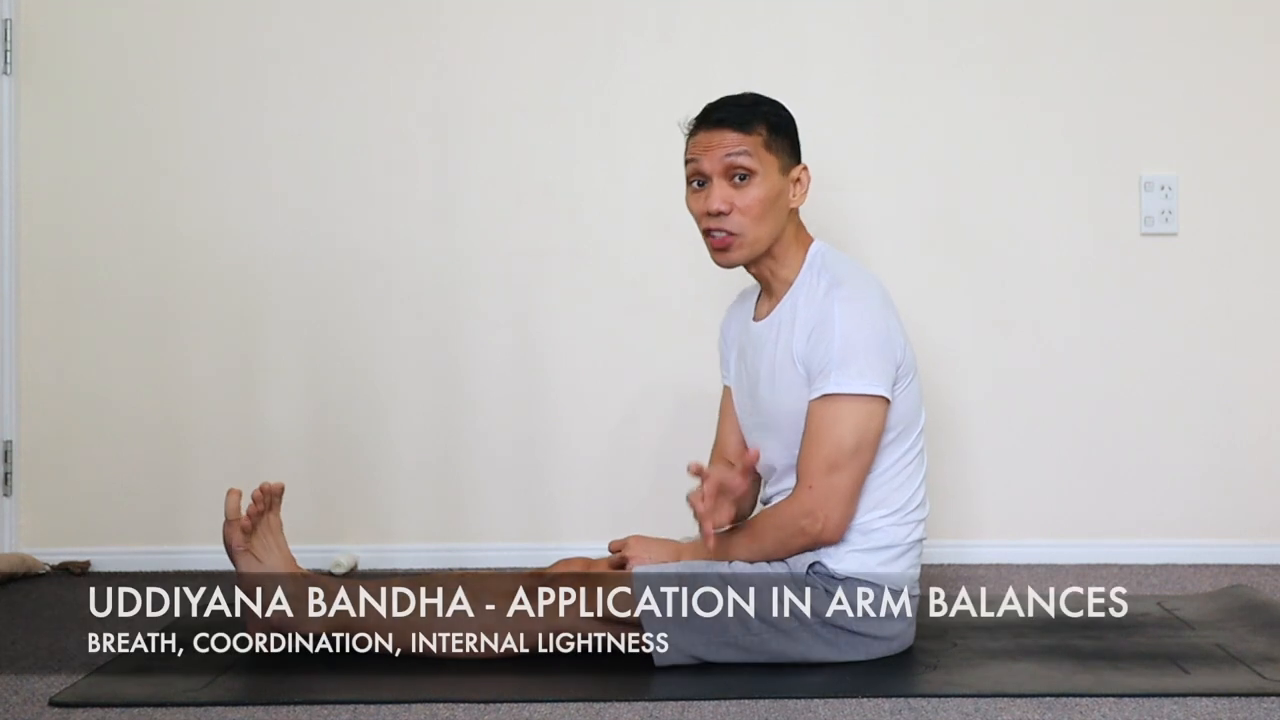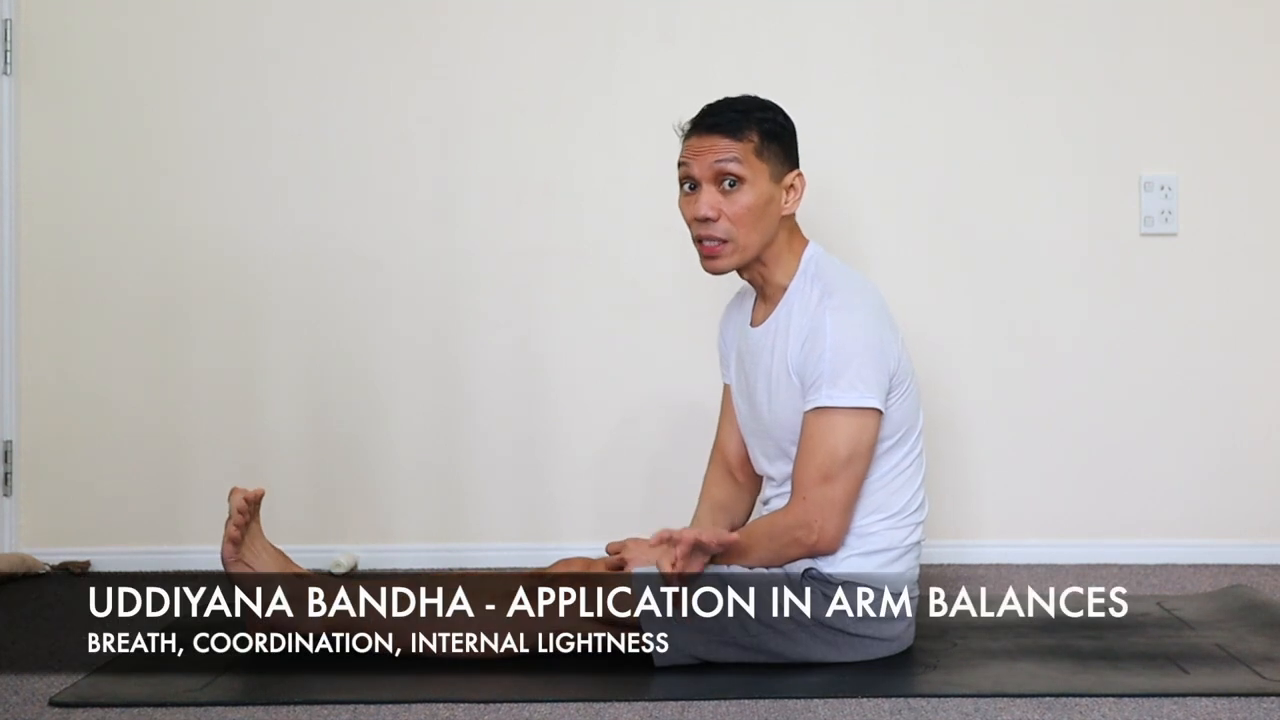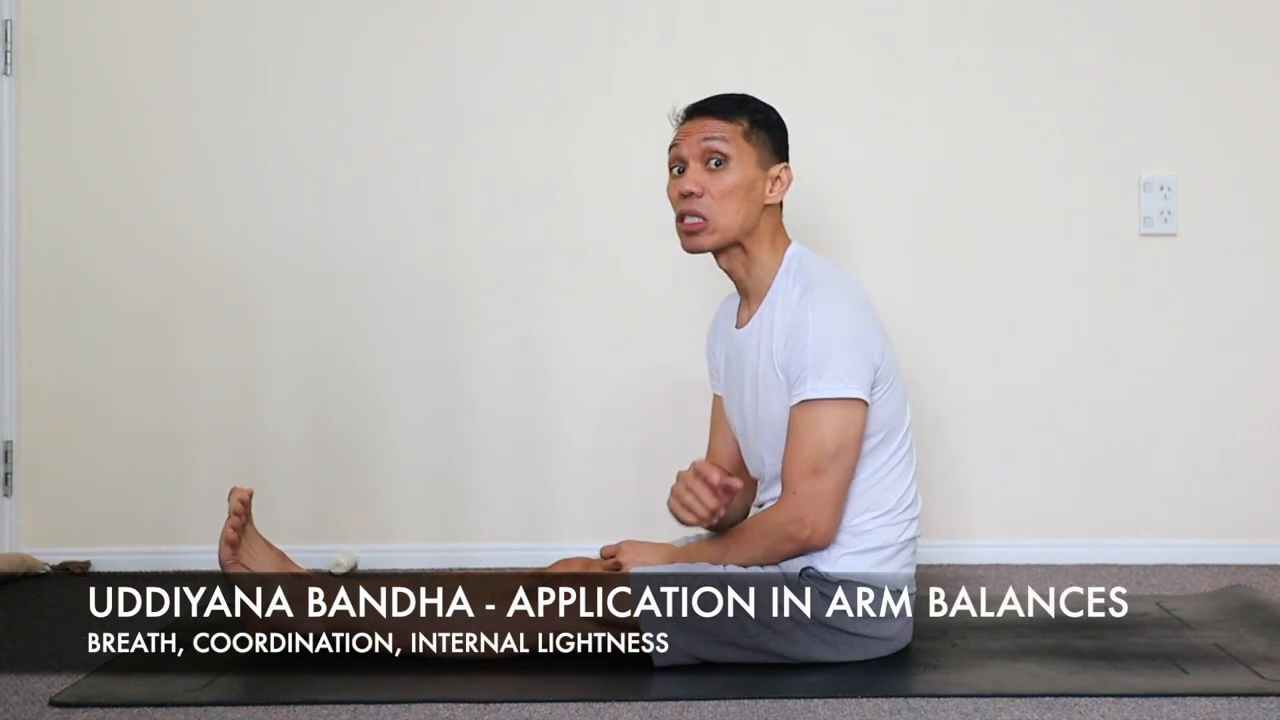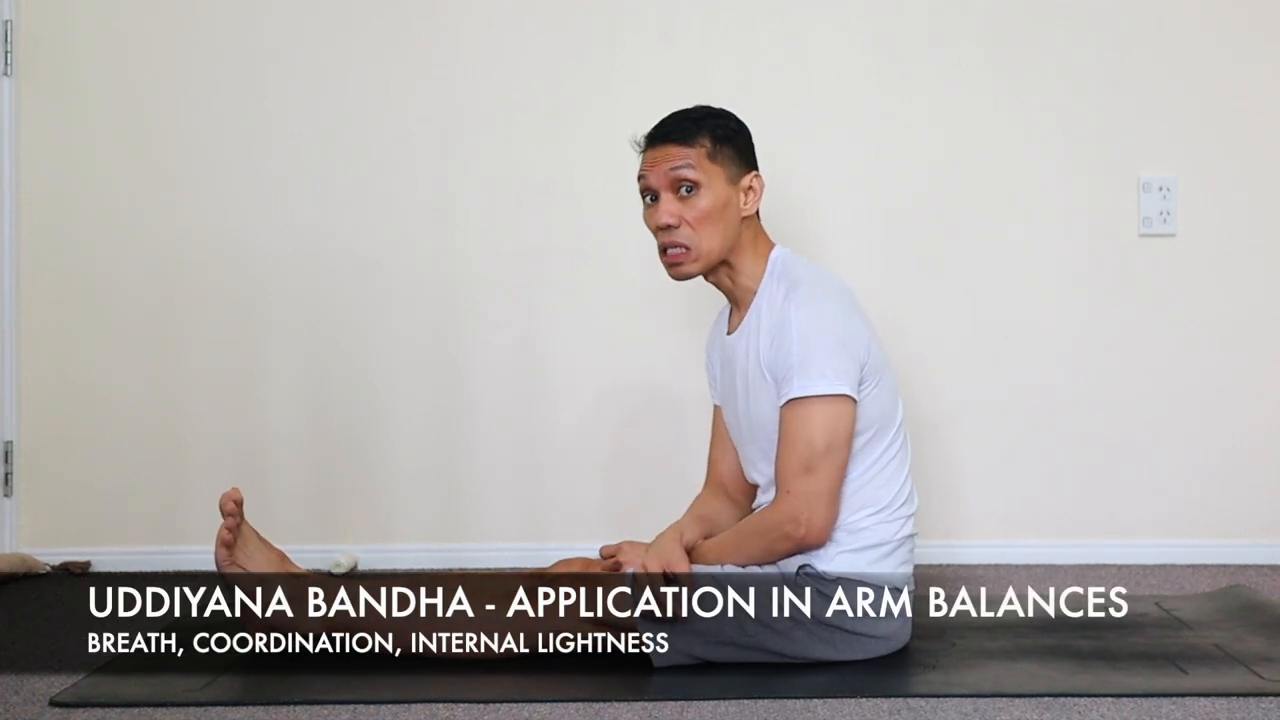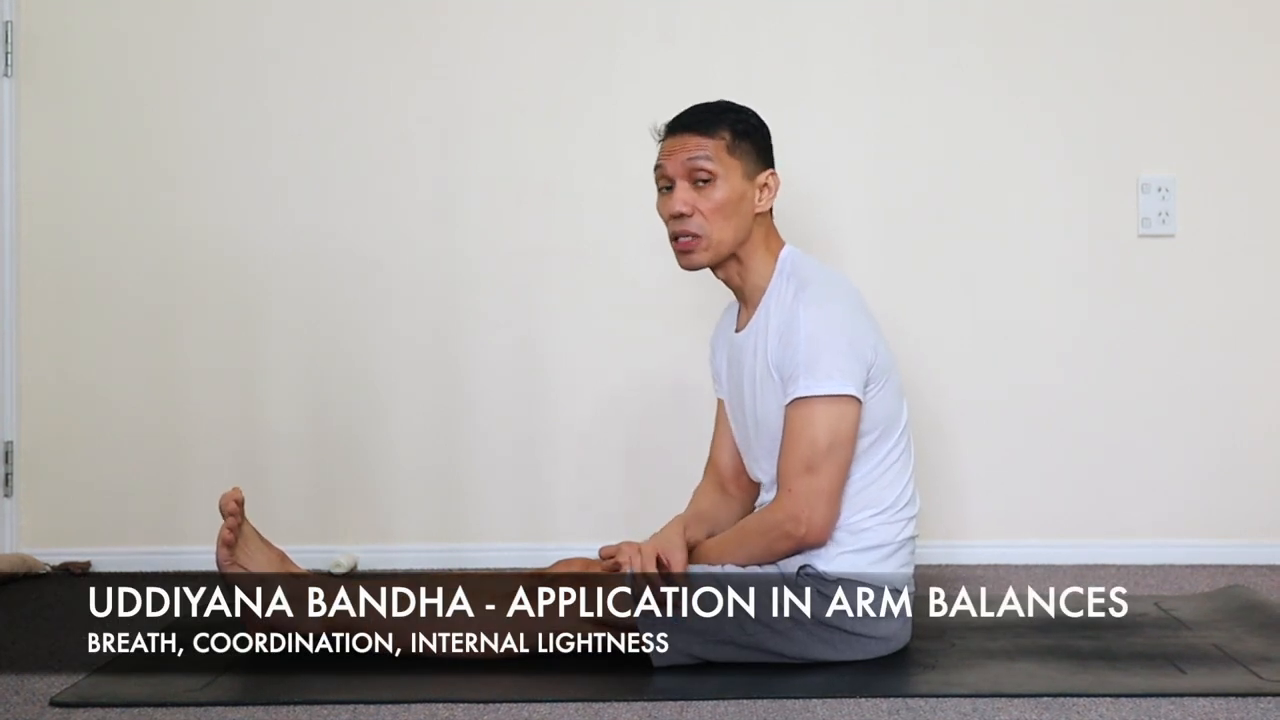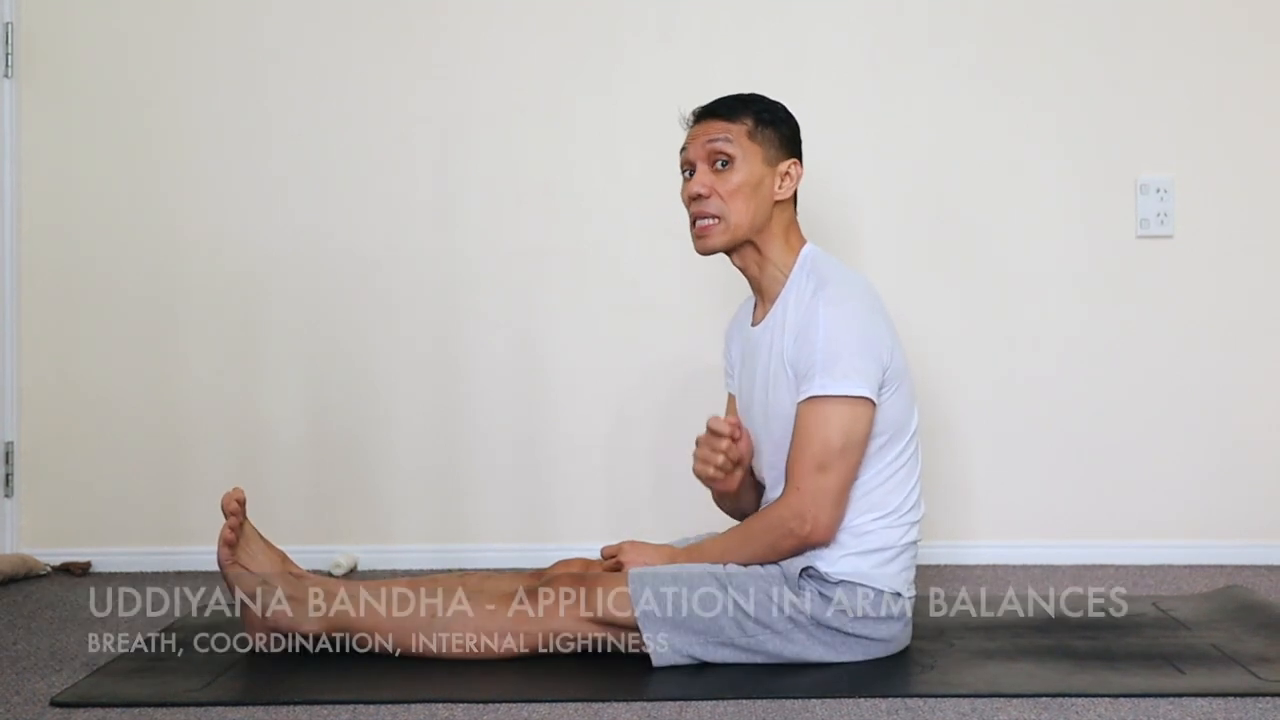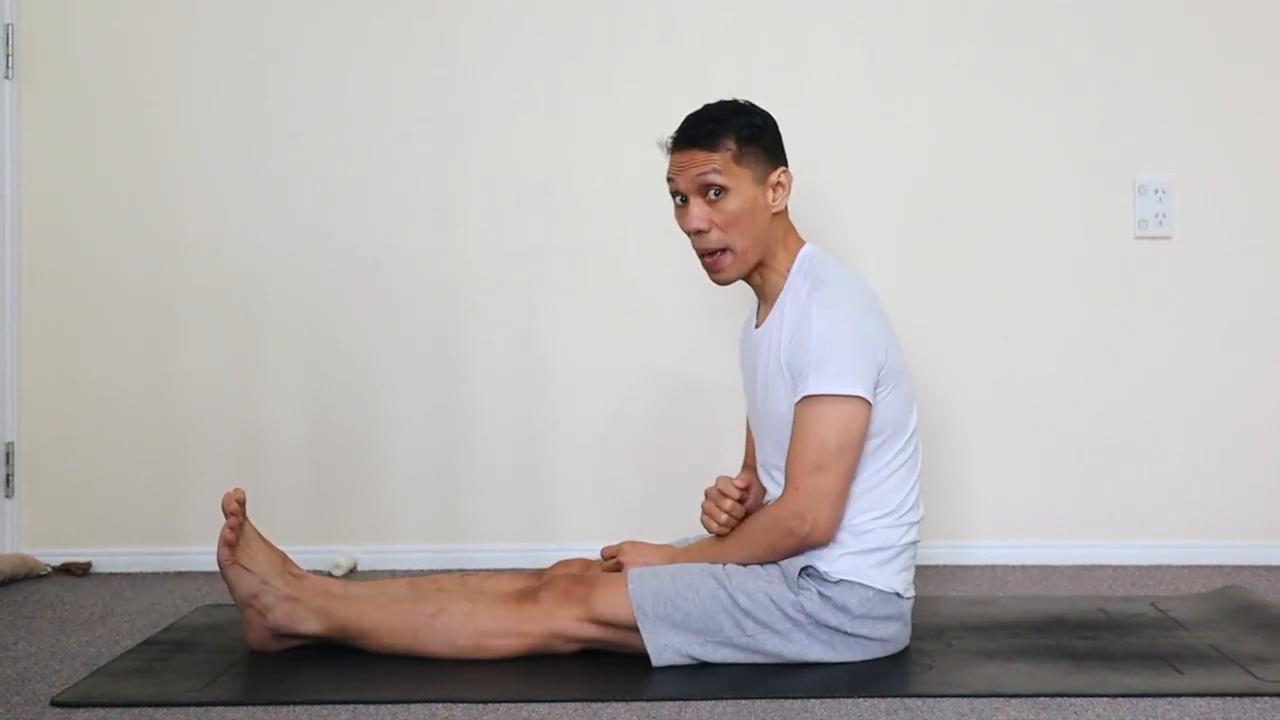
dt=0.7s
person 1, frame 1
left shoulder: (844, 306)
right shoulder: (746, 312)
left elbow: (820, 514)
right elbow: (737, 468)
left wrist: (677, 556)
right wrist: (720, 511)
left hip: (850, 596)
right hip: (800, 566)
left knee: (576, 601)
right knee: (573, 574)
left ankle: (309, 605)
right ankle: (310, 599)
person 1, frame 2
left shoulder: (840, 316)
right shoulder: (744, 311)
left elbow: (816, 526)
right elbow: (735, 469)
left wrist: (667, 558)
right wrist: (698, 541)
left hip: (848, 598)
right hip: (796, 569)
right knee: (574, 578)
person 1, frame 3
left shoulder: (823, 308)
right shoulder: (732, 317)
left elbow: (807, 521)
right elbow: (734, 480)
left wrist: (660, 562)
right wrist: (703, 496)
left hip: (844, 599)
right hip: (798, 573)
right knee: (579, 576)
person 1, frame 4
left shoulder: (807, 308)
right shoulder: (731, 325)
left elbow: (804, 518)
right elbow: (730, 494)
left wrist: (678, 562)
right wrist: (670, 546)
left hip: (844, 597)
right hip: (799, 574)
right knee: (576, 576)
person 1, frame 5
left shoulder: (815, 307)
right shoulder: (736, 322)
left elbow: (804, 519)
right elbow: (733, 488)
left wrist: (681, 562)
right wrist: (675, 536)
left hip: (844, 596)
right hip: (794, 569)
right knee: (575, 574)
person 1, frame 6
left shoulder: (833, 307)
right shoulder: (752, 315)
left elbow: (810, 517)
left wrist: (673, 562)
right wrist: (728, 469)
left hip: (845, 598)
right hip: (803, 570)
left knee: (577, 603)
right knee: (569, 578)
left ankle: (312, 610)
right ankle: (314, 599)
person 1, frame 7
left shoulder: (829, 307)
right shoulder: (768, 313)
left elbow: (810, 517)
left wrist: (674, 559)
right wrist: (735, 501)
left hip: (843, 595)
right hip: (797, 567)
left knee: (573, 603)
right knee: (572, 574)
left ankle: (303, 611)
right ankle: (310, 597)
